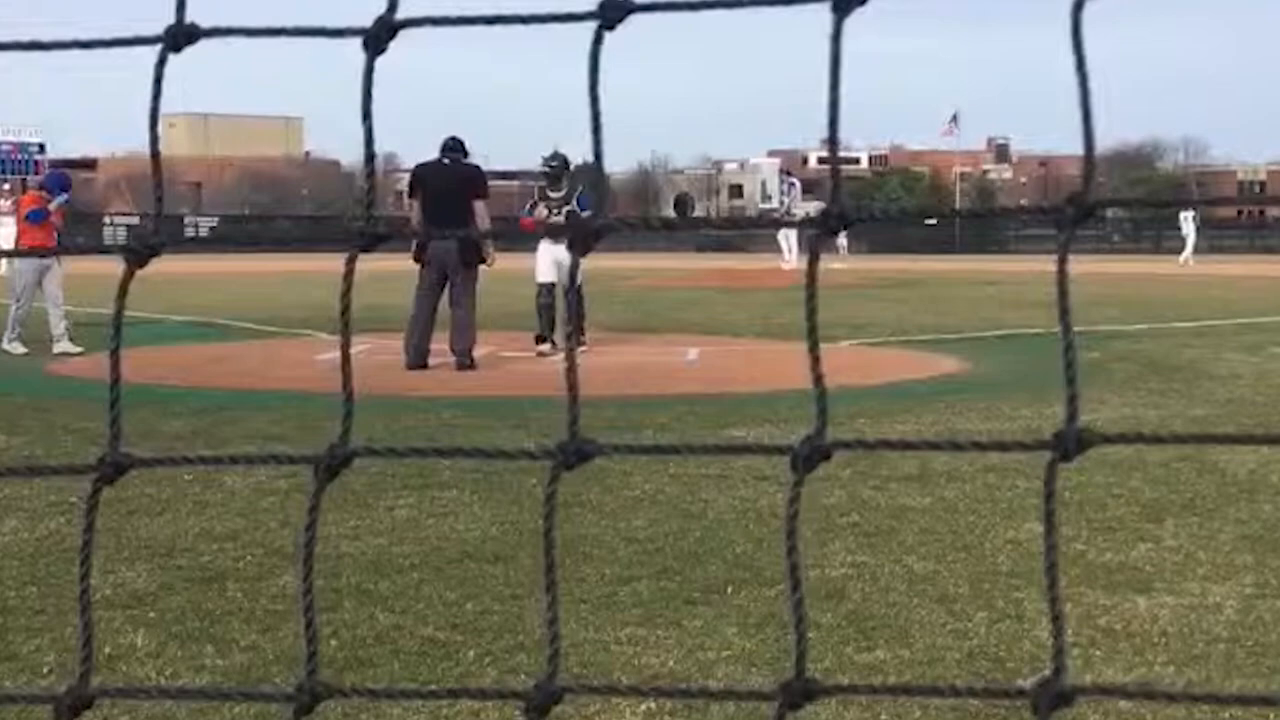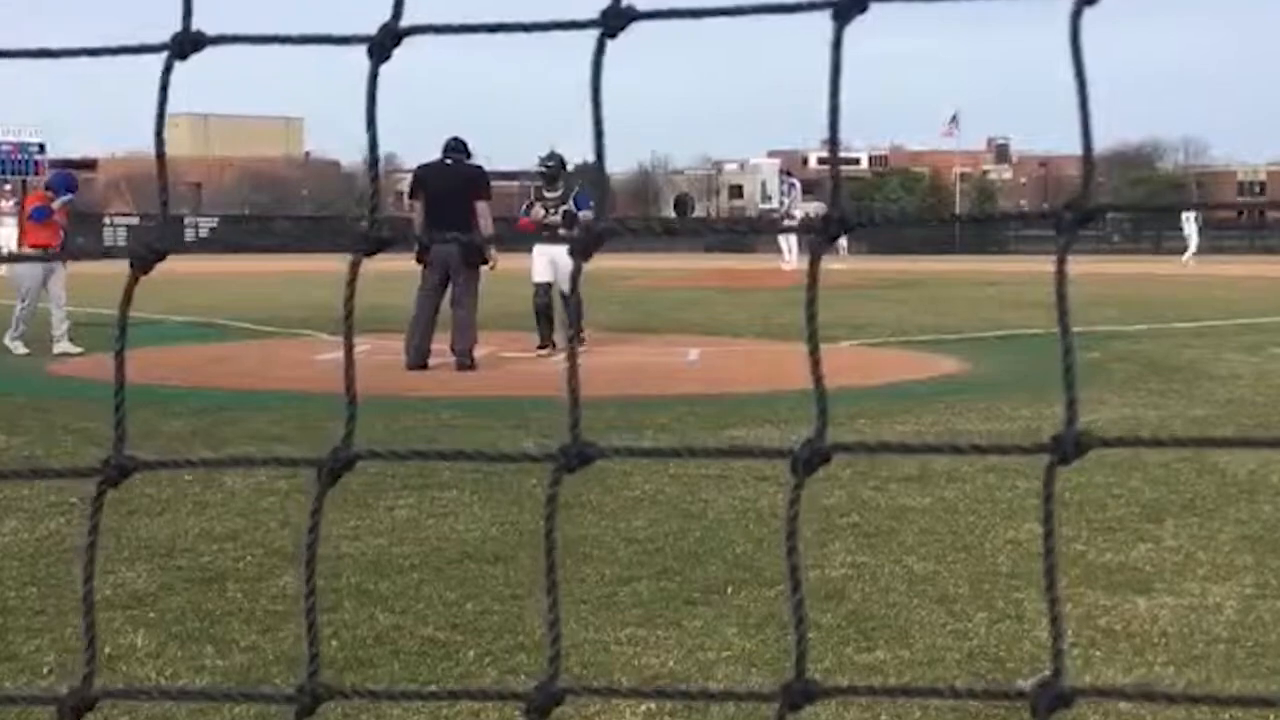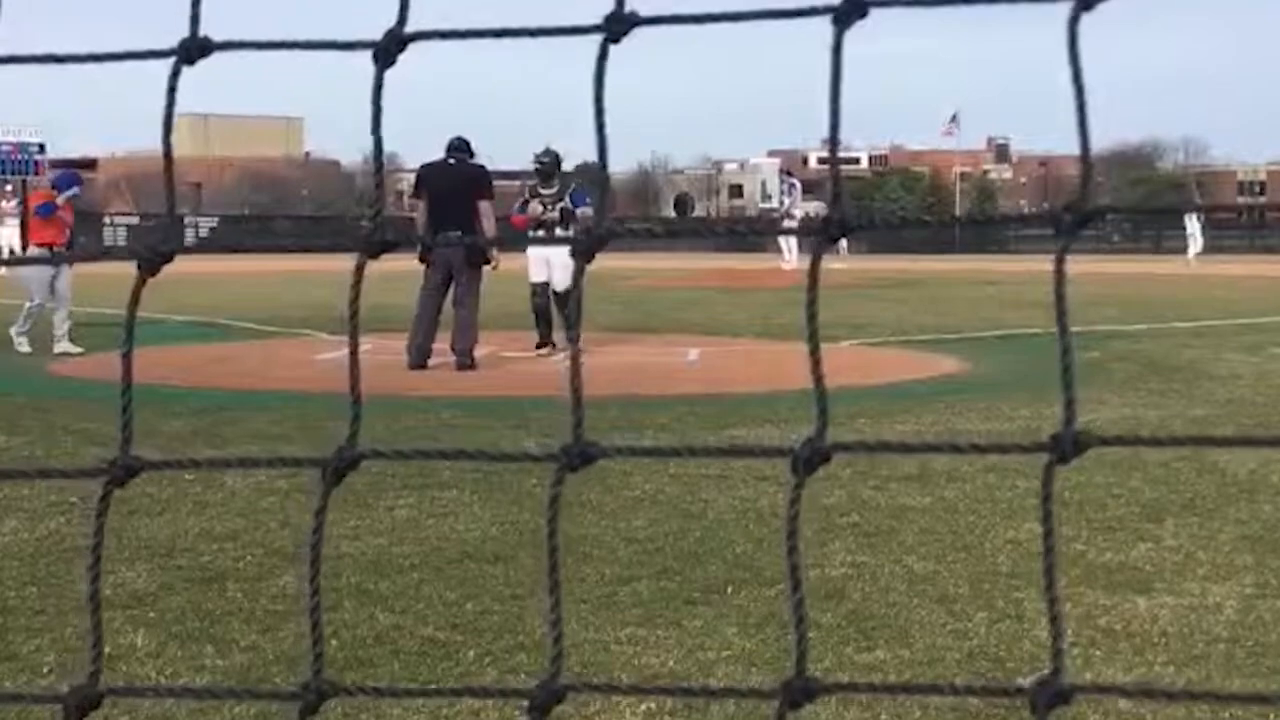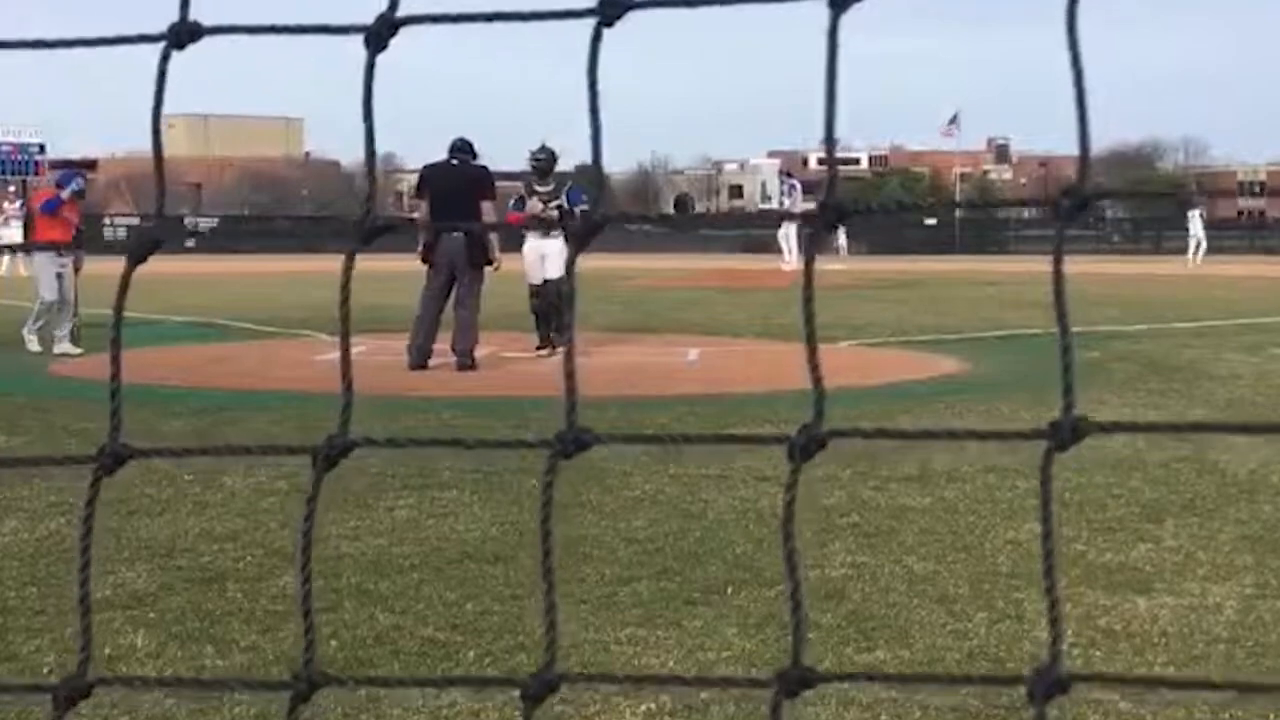
dt=0.1s
person 1, frame 1
left shoulder: (420, 172)
right shoulder: (472, 172)
left elbow: (416, 211)
right elbow: (480, 212)
left wrist: (418, 241)
right wrist: (488, 245)
left hip: (431, 244)
right hip: (462, 244)
left knee: (424, 301)
right knee: (463, 303)
left ankle: (415, 356)
right ankle: (463, 357)
person 1, frame 2
left shoulder: (422, 172)
right shoulder: (475, 173)
left elbow: (417, 212)
right elbow: (482, 213)
left wrist: (421, 242)
right wrist: (490, 247)
left hip: (433, 245)
right hip: (464, 245)
left knee: (426, 302)
right knee: (464, 303)
left ankle: (416, 356)
right ankle: (463, 357)
person 1, frame 3
left shoulder: (426, 171)
right shoulder: (478, 172)
left elbow: (421, 212)
right elbow: (485, 212)
left wrist: (422, 242)
right wrist: (492, 248)
left hip: (437, 243)
right hip: (468, 244)
left knee: (428, 301)
right knee: (466, 302)
left ankle: (417, 356)
right ankle: (464, 356)
person 1, frame 4
left shoulder: (428, 172)
right shoulder: (480, 173)
left elbow: (423, 212)
right elbow: (487, 213)
left wrist: (423, 243)
right wrist: (494, 248)
left hip: (440, 244)
right hip: (470, 245)
left knee: (430, 301)
right knee: (467, 303)
left ankle: (418, 356)
right ankle: (464, 357)
person 2, frame 1
left shoulder: (577, 193)
right shoulder: (539, 194)
left elbow: (591, 217)
right elbow: (525, 222)
left wrist: (563, 219)
right wrist: (538, 219)
left hip: (569, 246)
right hip: (546, 247)
left knee: (573, 292)
right knee: (544, 291)
left ankle: (578, 336)
right ankle: (546, 339)
person 2, frame 2
left shoulder: (574, 193)
right shoulder: (535, 194)
left elbow: (589, 217)
right elbow: (522, 222)
left wrist: (559, 219)
right wrist: (536, 220)
left hip: (566, 247)
right hip: (541, 247)
left knee: (569, 294)
right knee: (541, 292)
left ankle: (576, 334)
right ankle: (546, 341)
person 2, frame 3
left shoulder: (570, 190)
right shoulder: (530, 191)
left elbow: (587, 213)
right elbow: (515, 220)
left wrist: (557, 215)
right wrist: (531, 216)
left hip: (561, 245)
right hip: (536, 245)
left knee: (561, 292)
right knee: (538, 292)
right ankle: (545, 339)
person 2, frame 4
left shoulder: (566, 188)
right shoulder: (525, 189)
left elbow: (583, 211)
right elbow: (510, 217)
left wrist: (556, 214)
right wrist: (529, 214)
left hip: (556, 243)
right hip: (532, 243)
left knee: (555, 287)
right knee: (537, 292)
left ankle: (560, 332)
right ankle: (545, 340)
person 3, frame 1
left shoulder: (57, 206)
right shoulder: (29, 199)
right elbow: (36, 217)
left wrist: (58, 255)
right wrist: (57, 202)
left hip: (50, 258)
right hip: (28, 256)
left knee: (56, 300)
right knee: (23, 302)
left ankle: (61, 341)
right ankle: (11, 340)
person 3, frame 2
left shoulder: (61, 206)
right shoulder: (34, 198)
right elbow: (39, 215)
right wrist: (61, 201)
left hip: (55, 258)
right hip: (33, 256)
left knee: (59, 300)
right knee: (28, 302)
left ankle: (61, 341)
right ankle: (13, 338)
person 3, frame 3
left shoulder: (68, 204)
right shoulder: (39, 196)
right elbow: (44, 210)
left wrist: (69, 253)
right wrist: (65, 196)
left hip: (61, 256)
right hip: (40, 254)
left knee: (63, 299)
right knee: (38, 300)
left ankle: (61, 341)
right ankle: (19, 332)
person 3, frame 4
left shoulder: (73, 203)
right shoulder: (44, 195)
right elbow: (49, 207)
left wrist: (78, 254)
right wrist: (70, 190)
left hip: (66, 255)
right hip: (45, 253)
left knee: (67, 300)
right knee: (49, 297)
left ankle: (62, 342)
right ankle: (31, 331)
